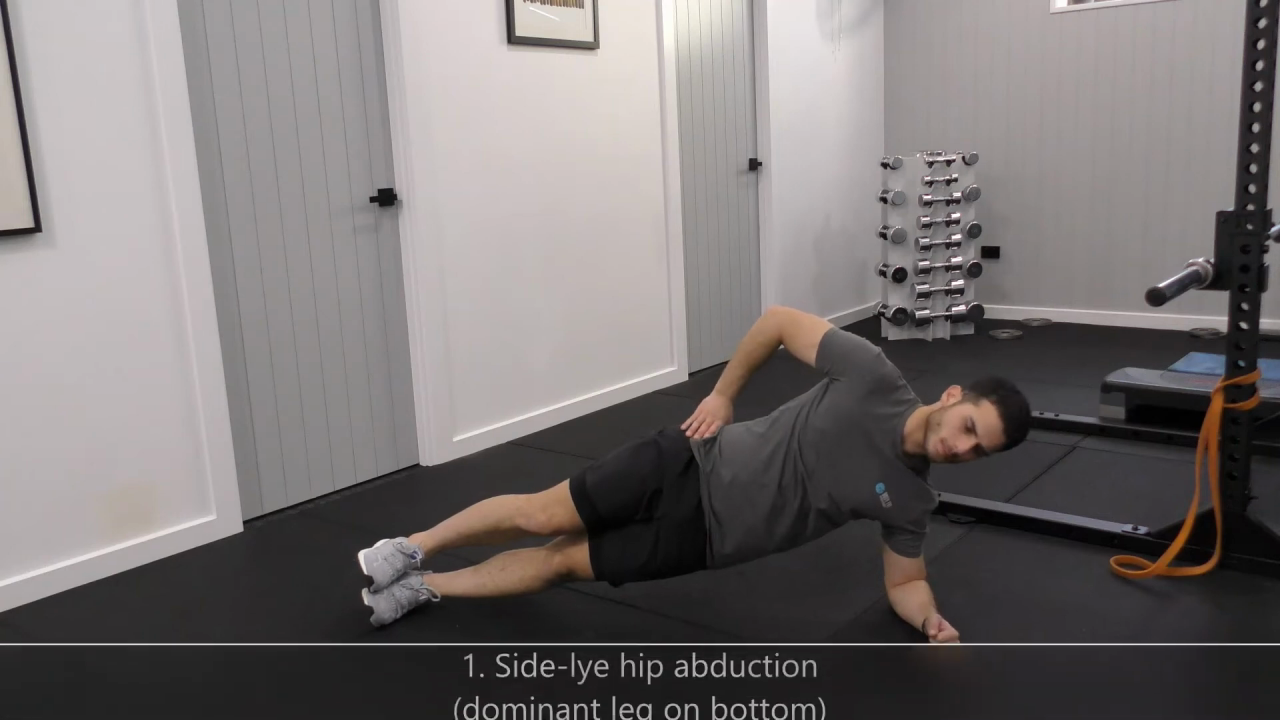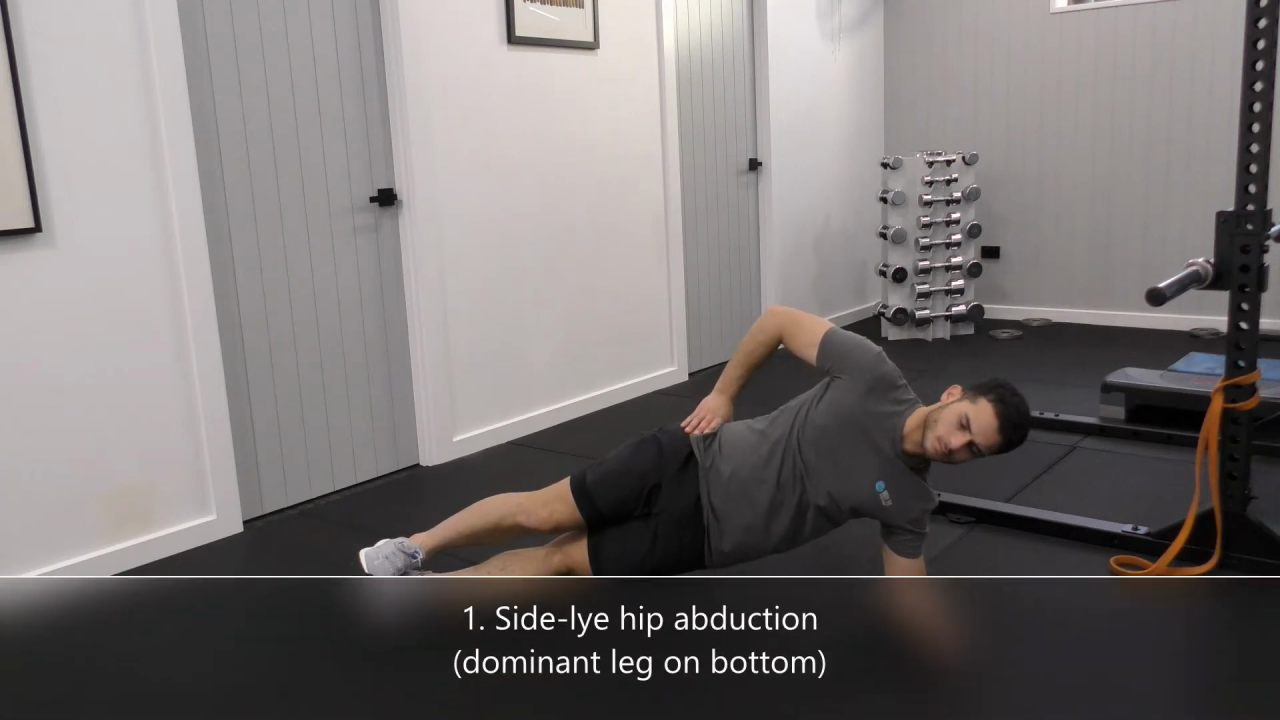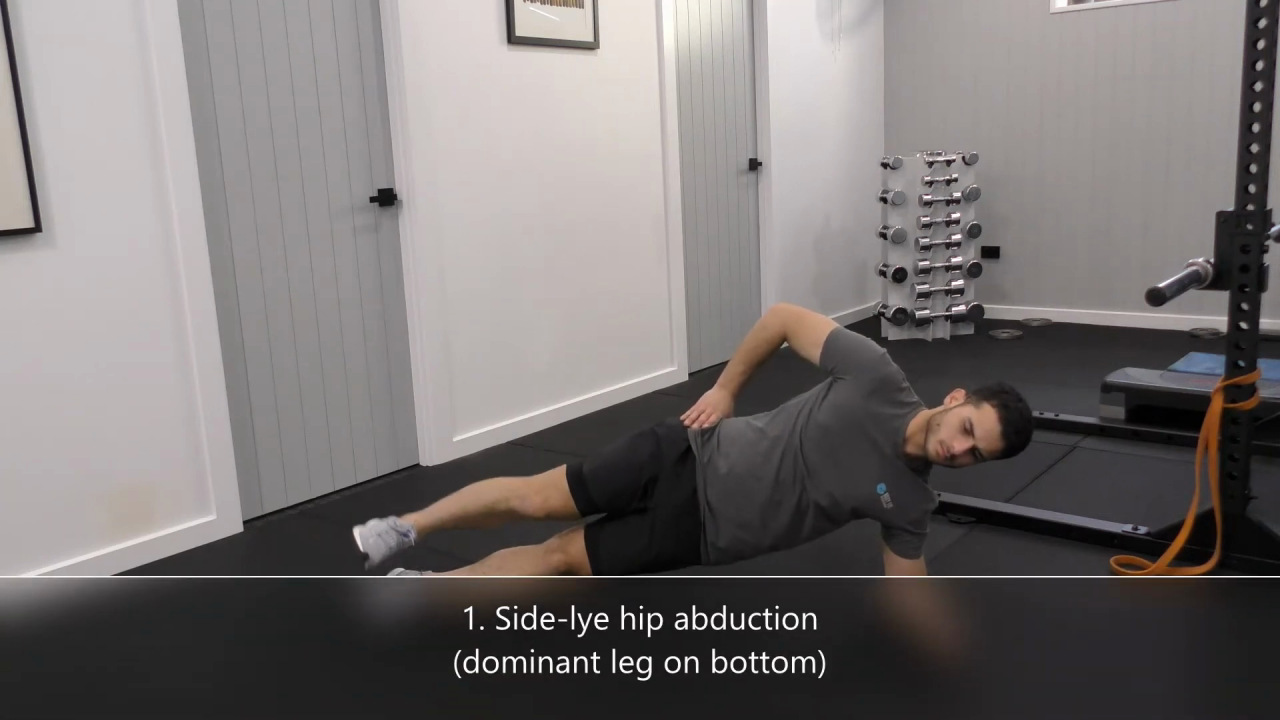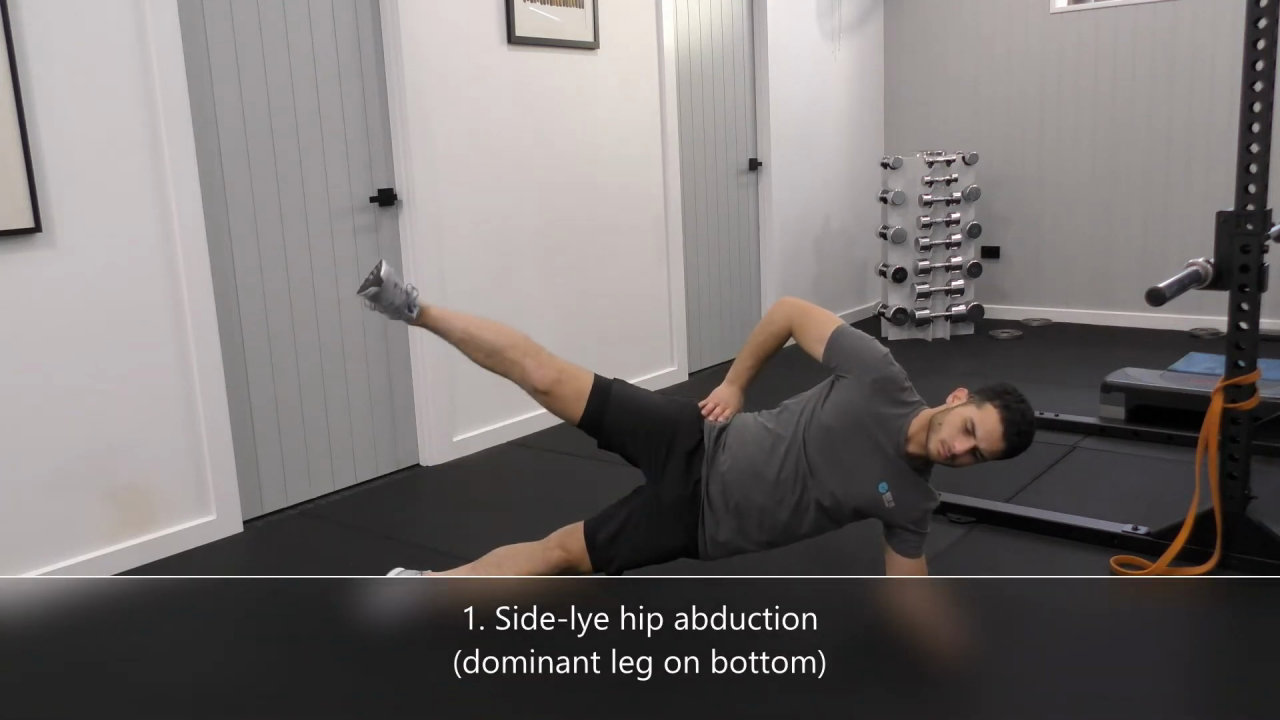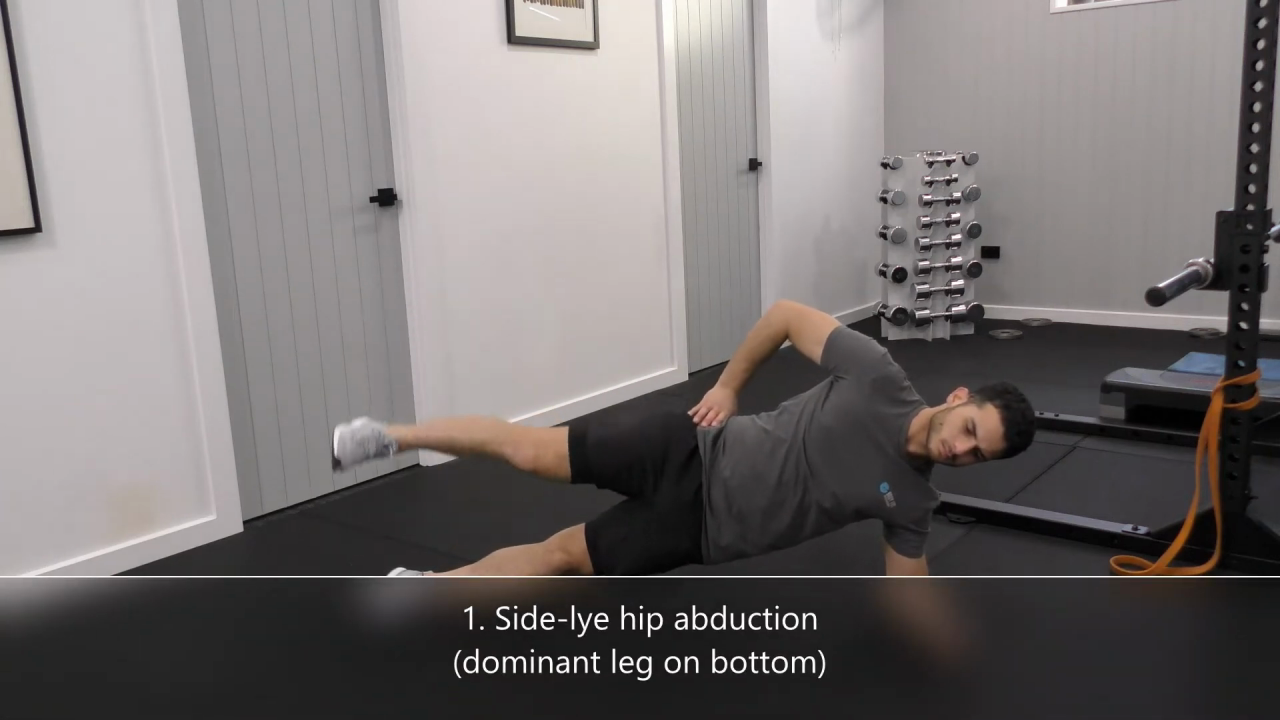
dt=0.7s
person 1, frame 1
left shoulder: (911, 501)
right shoulder: (874, 374)
left elbow: (904, 581)
right elbow: (779, 320)
left wrist: (935, 624)
right wrist: (721, 396)
left hip: (704, 539)
right hip: (695, 467)
left knee: (561, 563)
right knee: (544, 515)
left ankle: (422, 591)
right ankle: (410, 550)
person 1, frame 2
left shoulder: (910, 498)
right shoulder: (874, 375)
left elbow: (904, 582)
right elbow: (779, 320)
right wrist: (722, 393)
left hip: (703, 534)
right hip: (694, 463)
left knee: (562, 560)
right knee: (542, 513)
right ankle: (413, 548)
person 1, frame 3
left shoulder: (910, 501)
right shoulder: (877, 375)
left elbow: (906, 588)
right elbow: (784, 316)
right wrist: (724, 389)
left hip: (703, 527)
right hip: (694, 456)
left knee: (563, 554)
right knee: (534, 496)
right ankle: (406, 529)
person 1, frame 4
left shoulder: (910, 497)
right shoulder: (879, 378)
left elbow: (907, 587)
right elbow: (791, 311)
right wrist: (734, 385)
left hip: (698, 517)
right hip: (696, 444)
left knee: (561, 554)
right knee: (544, 374)
right ankle: (418, 309)
person 1, frame 5
left shoulder: (913, 499)
right shoulder: (879, 374)
left elbow: (907, 586)
right elbow: (788, 312)
right wrist: (727, 385)
left hip: (703, 527)
right hip: (698, 453)
left knee: (564, 553)
right knee: (533, 449)
right ankle: (392, 436)
